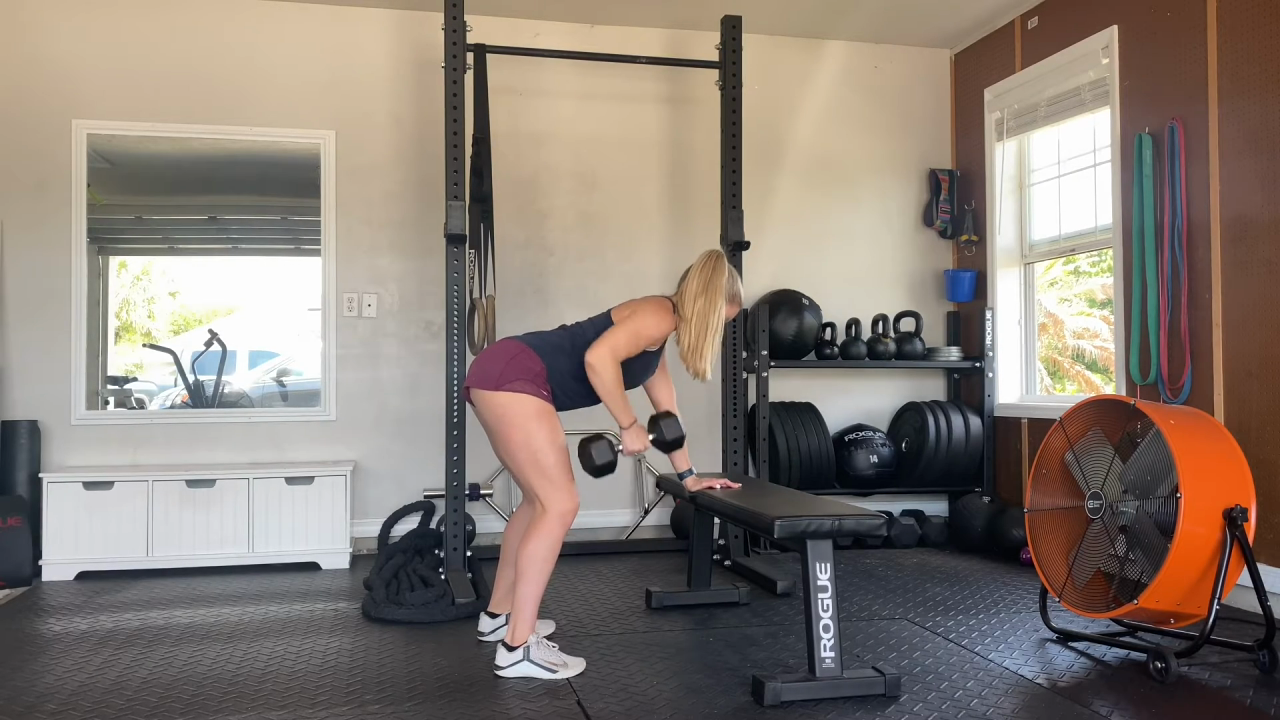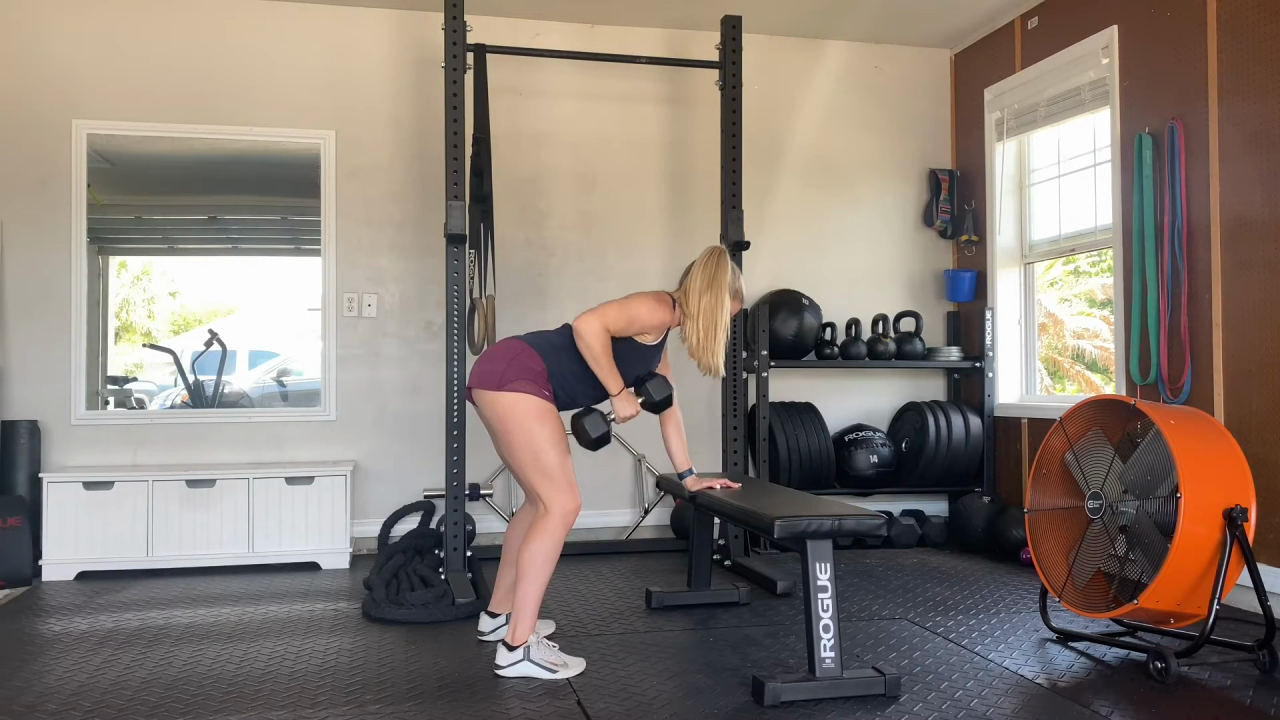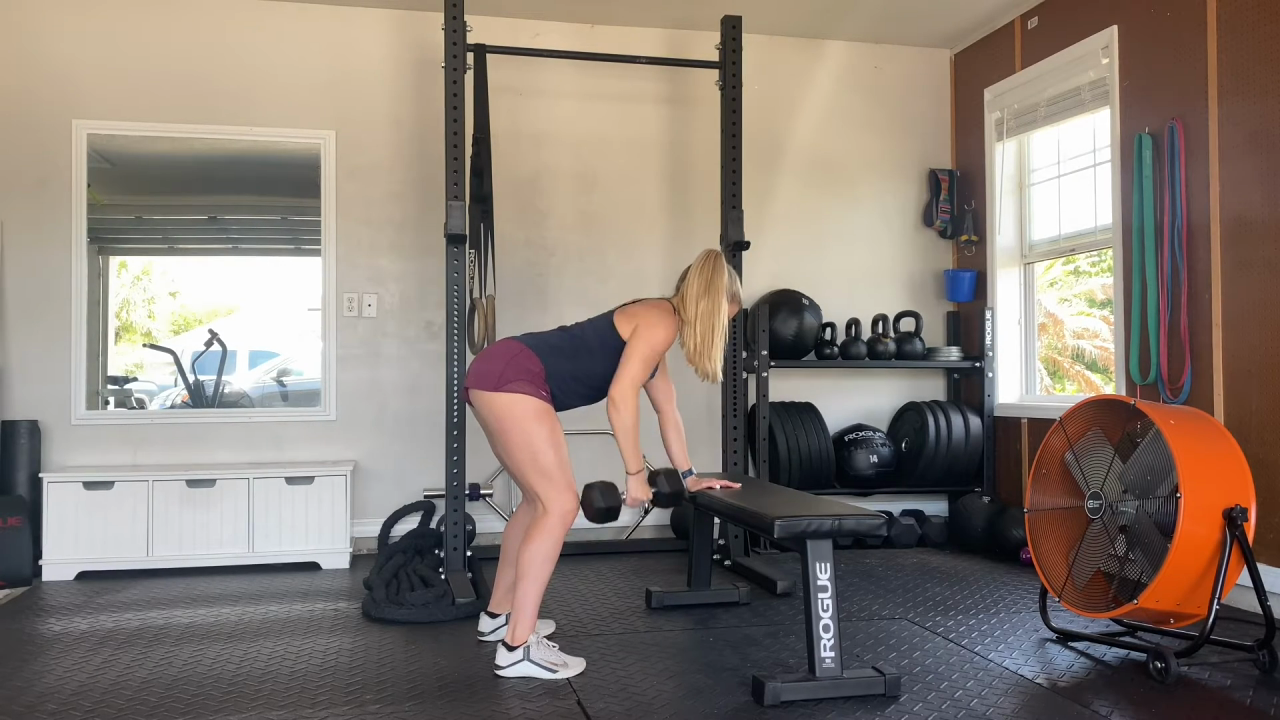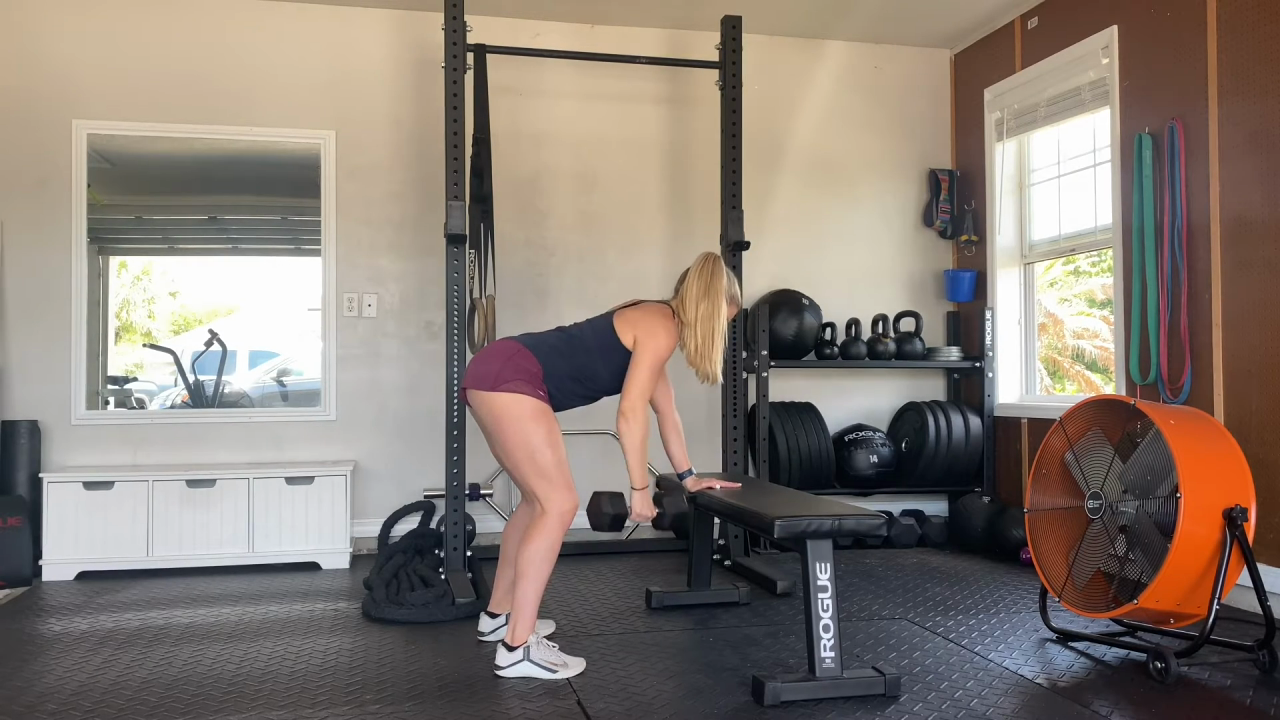
dt=0.3s
person 1, frame 1
left shoulder: (656, 336)
right shoulder: (659, 316)
left elbow: (665, 405)
right elbow: (597, 357)
left wrist: (688, 477)
right wrist: (629, 428)
left hip: (504, 376)
right hip: (513, 375)
left knee: (541, 500)
right knee: (559, 505)
left ankle: (499, 615)
right ankle: (517, 647)
person 1, frame 2
left shoulder: (657, 334)
right shoulder: (658, 309)
left elbow: (667, 405)
right elbow: (586, 324)
left wrist: (688, 476)
right wrist: (618, 394)
left hip: (505, 377)
right hip: (515, 375)
left knee: (543, 501)
right knee: (561, 506)
left ankle: (499, 614)
right ankle: (517, 648)
person 1, frame 3
left shoulder: (654, 322)
right shoulder: (662, 321)
left elbow: (666, 407)
right elbow: (621, 399)
left wrist: (687, 477)
right wrist: (636, 474)
left hip: (502, 374)
right hip: (513, 377)
left knee: (541, 500)
right knee: (560, 506)
left ankle: (499, 614)
right ankle: (518, 647)
person 1, frame 4
left shoulder: (652, 322)
right shoulder: (661, 326)
left elbow: (666, 409)
right elbow: (631, 413)
left wrist: (688, 477)
right wrist: (640, 490)
left hip: (498, 374)
right hip: (510, 377)
left knee: (539, 500)
right knee: (559, 505)
left ankle: (499, 614)
right ankle: (518, 647)
